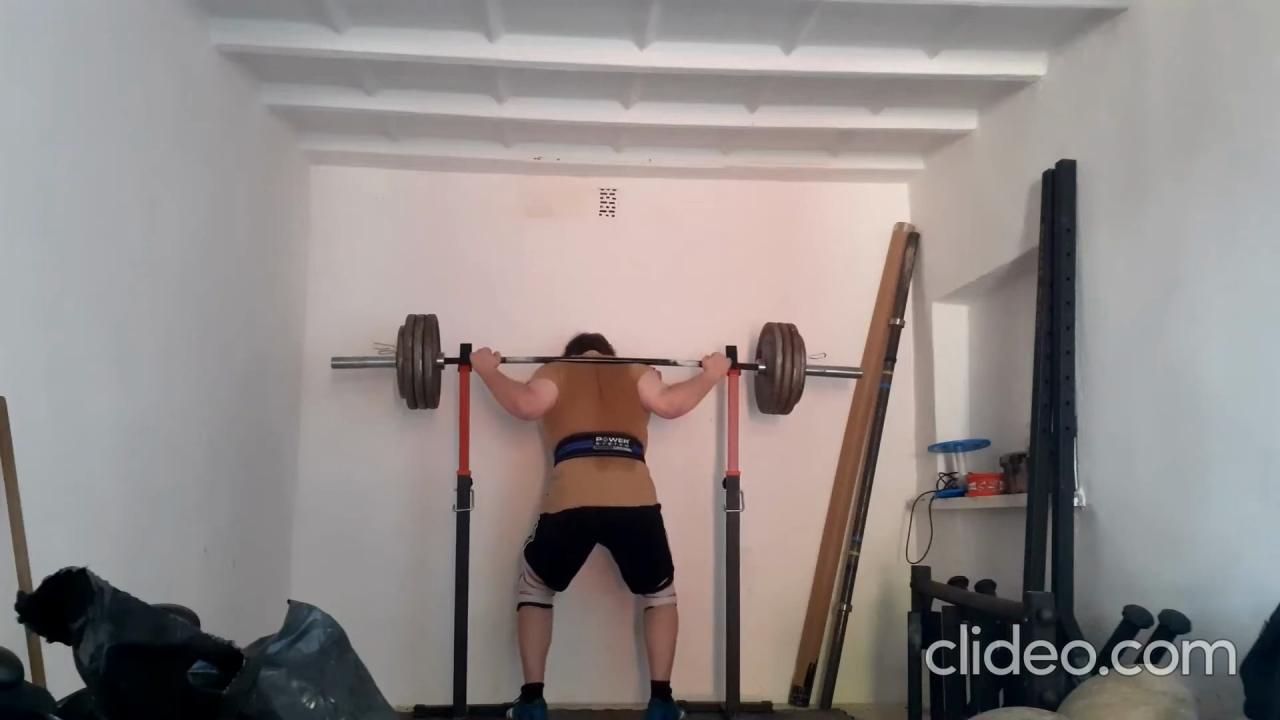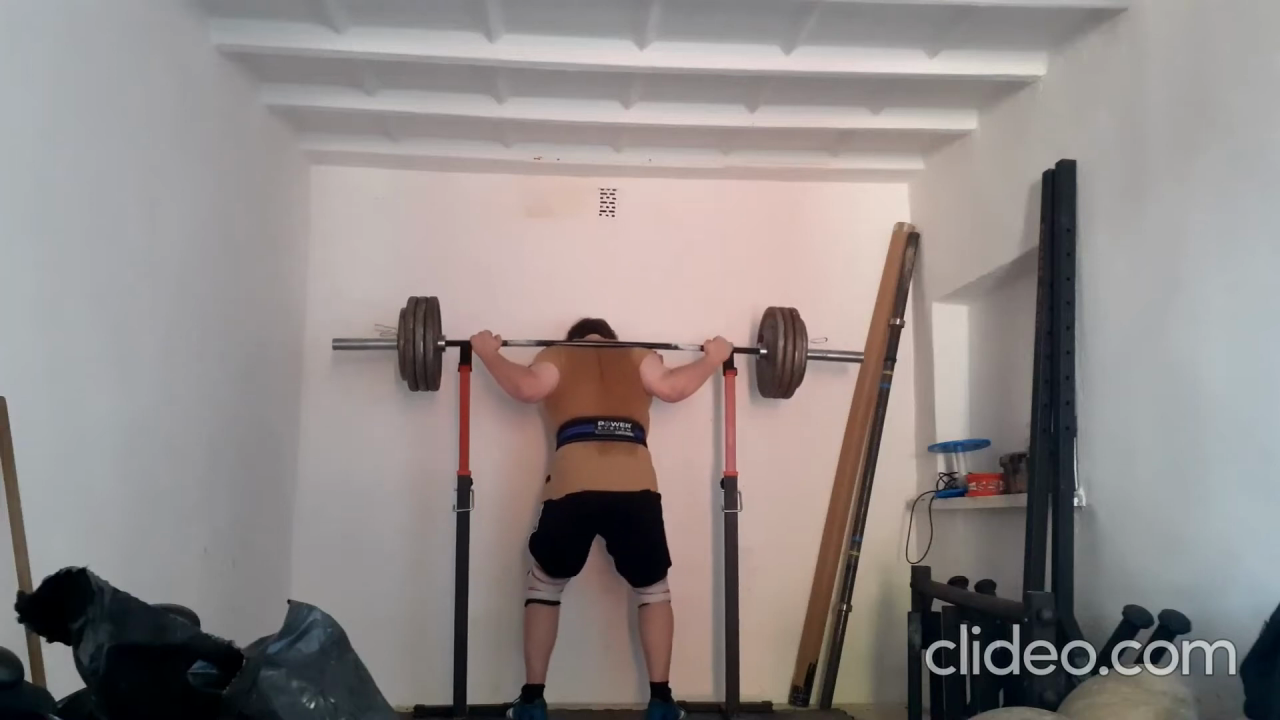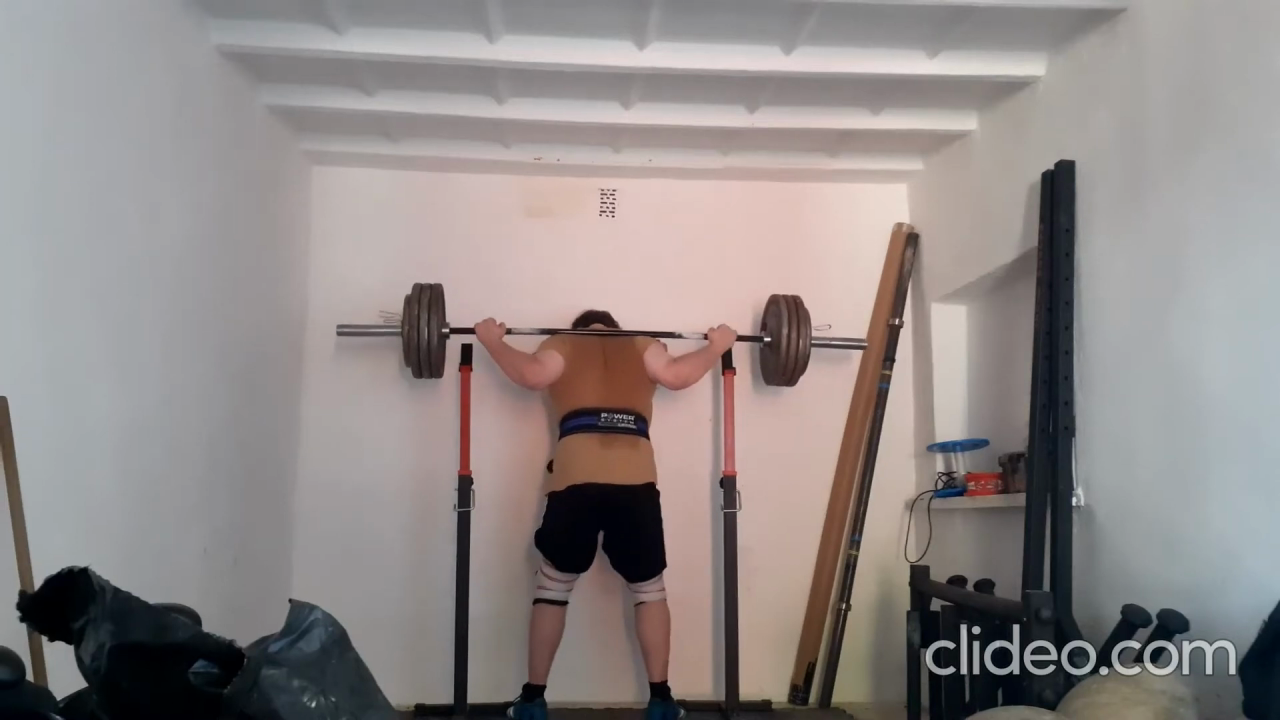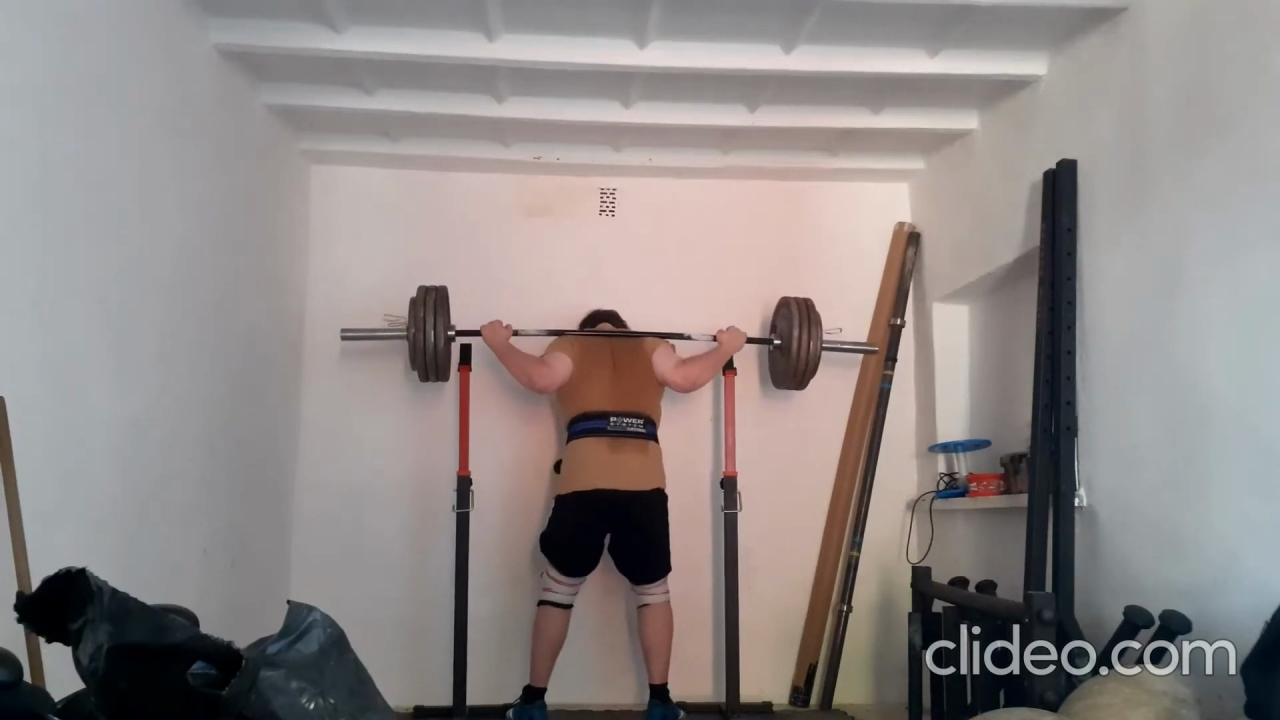
dt=0.2s
person 1, frame 1
left shoulder: (555, 371)
right shoulder: (636, 372)
left elbow: (525, 405)
right elbow: (670, 403)
left wrist: (487, 370)
right wrist: (712, 374)
left hip: (571, 499)
right hip: (635, 500)
left knee: (534, 590)
right knee: (659, 595)
person 1, frame 2
left shoulder: (557, 355)
right shoulder: (637, 355)
left elbow: (526, 388)
right elbow: (672, 387)
left wrist: (487, 353)
right wrist: (714, 358)
left hip: (573, 485)
right hip: (635, 487)
left knee: (543, 587)
right knee: (653, 591)
person 1, frame 3
left shoulder: (561, 344)
right shoulder: (641, 345)
left elbow: (531, 374)
right elbow: (677, 375)
left wrist: (492, 340)
right wrist: (717, 346)
left hip: (576, 478)
right hip: (635, 479)
left knee: (553, 587)
right knee: (649, 588)
person 1, frame 4
left shoulder: (569, 345)
right shoulder: (650, 347)
left elbow: (539, 378)
right elbow: (686, 378)
left wrist: (498, 343)
right wrist: (727, 347)
left hip: (583, 482)
right hip: (644, 482)
left knee: (558, 590)
right knee: (653, 592)
